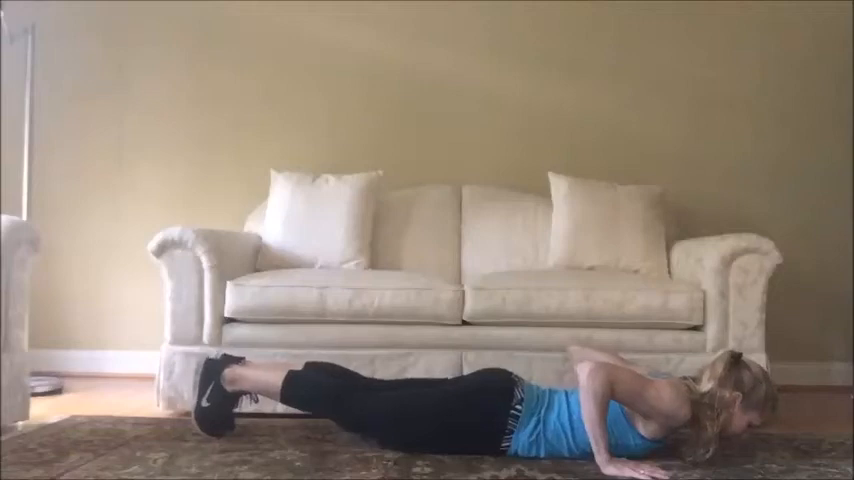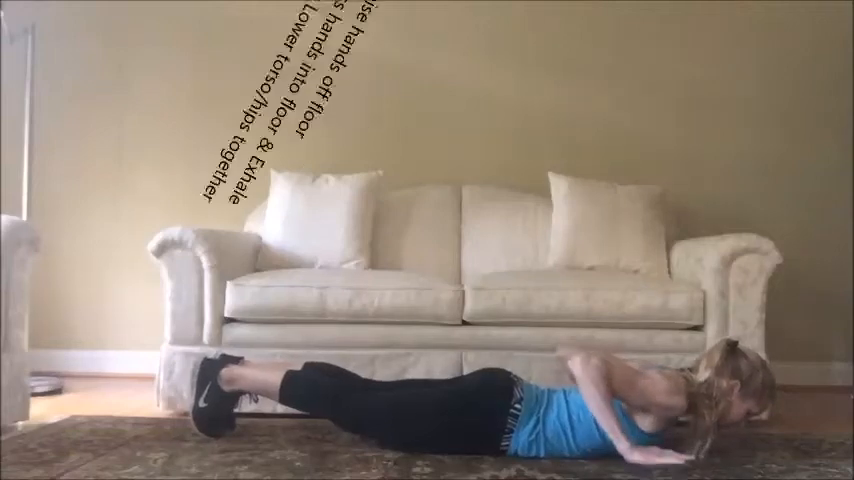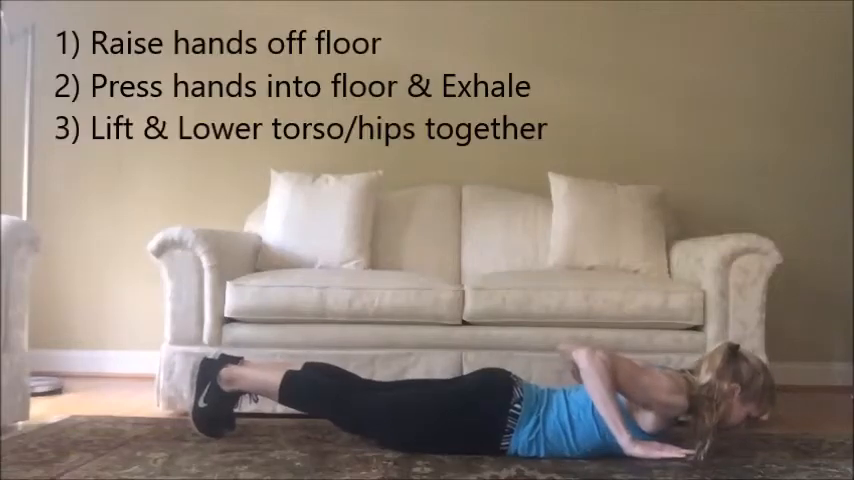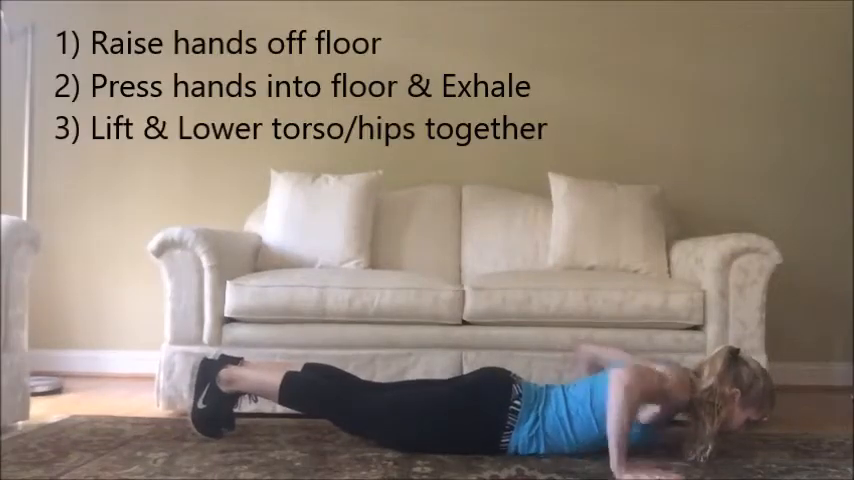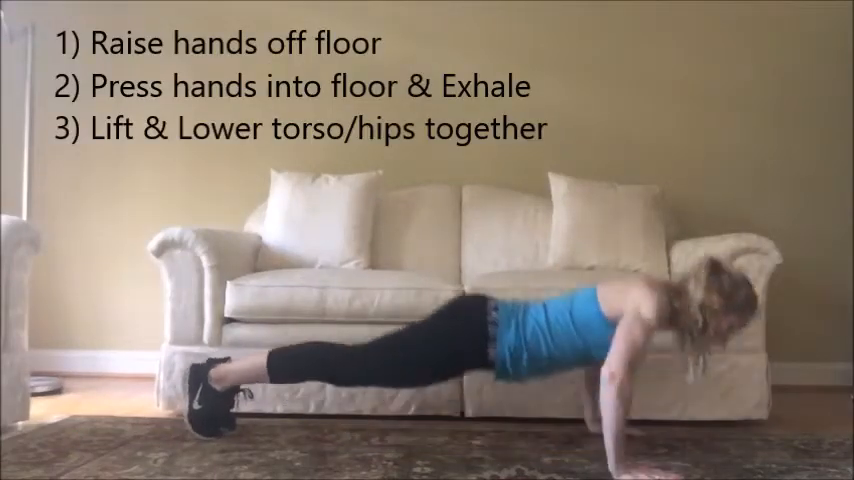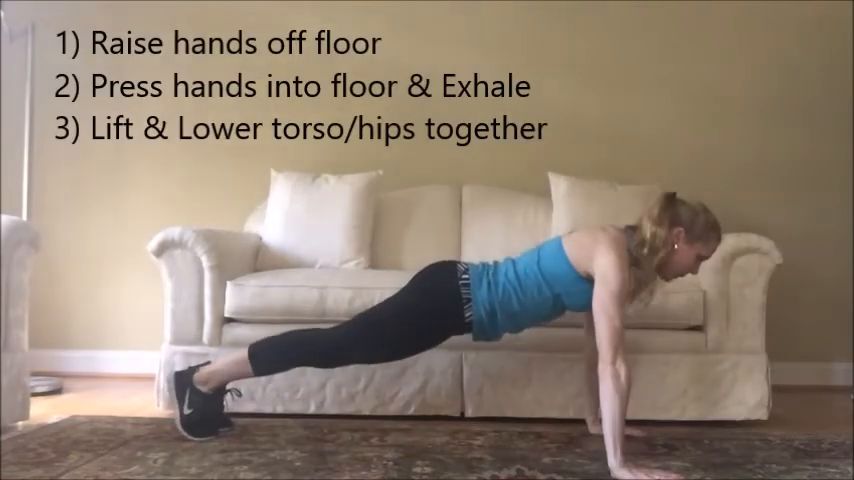
dt=0.5s
person 1, frame 1
left shoulder: (660, 387)
right shoulder: (672, 404)
left elbow: (580, 352)
right elbow: (593, 373)
left hip: (504, 401)
right hip: (498, 415)
left knee: (363, 392)
right knee: (354, 406)
left ankle: (238, 370)
right ankle: (231, 377)
person 1, frame 2
left shoulder: (664, 382)
right shoulder: (671, 396)
left elbow: (572, 356)
right elbow: (585, 363)
right wrist: (627, 447)
left hip: (504, 401)
right hip: (496, 415)
left knee: (362, 394)
right knee: (353, 406)
left ankle: (235, 368)
right ankle: (229, 375)
person 1, frame 3
left shoulder: (665, 385)
right shoulder: (671, 397)
left elbow: (573, 351)
right elbow: (591, 356)
right wrist: (628, 441)
left hip: (503, 402)
right hip: (498, 416)
left knee: (363, 396)
right knee: (356, 408)
left ankle: (234, 369)
right ankle: (229, 377)
person 1, frame 4
left shoulder: (665, 378)
right shoulder: (676, 386)
left elbow: (588, 351)
right elbow: (624, 380)
left wrist: (608, 421)
left hip: (504, 402)
right hip: (496, 414)
left knee: (364, 396)
right knee: (357, 408)
left ankle: (235, 371)
right ankle: (227, 377)
person 1, frame 5
left shoulder: (652, 297)
right shoulder: (654, 303)
left elbow: (596, 354)
right elbow: (615, 374)
left wrist: (595, 418)
left hip: (489, 329)
right hip: (481, 333)
left knee: (352, 362)
right knee: (350, 365)
left ankle: (221, 374)
right ankle: (219, 378)
person 1, frame 6
left shoulder: (616, 248)
right shoulder: (613, 256)
left elbow: (595, 346)
right elbow: (611, 364)
left wrist: (597, 419)
left hip: (460, 294)
right hip: (452, 298)
left knee: (337, 346)
right knee: (337, 346)
left ankle: (209, 379)
right ankle: (203, 379)
